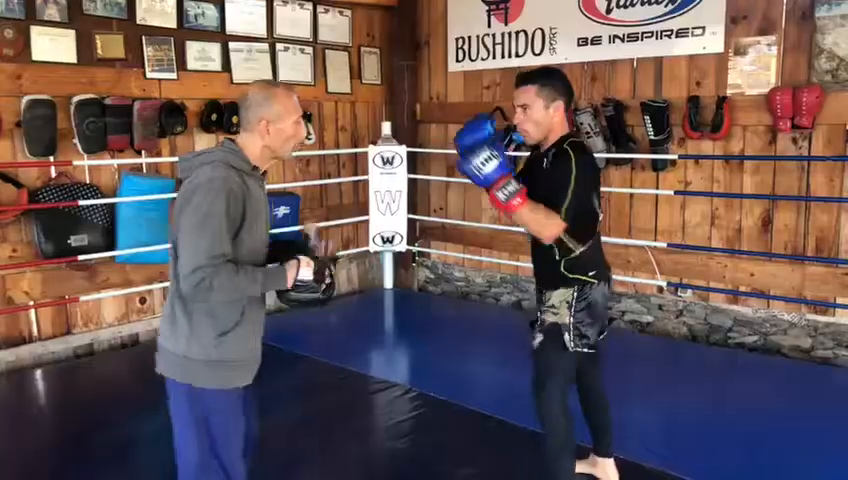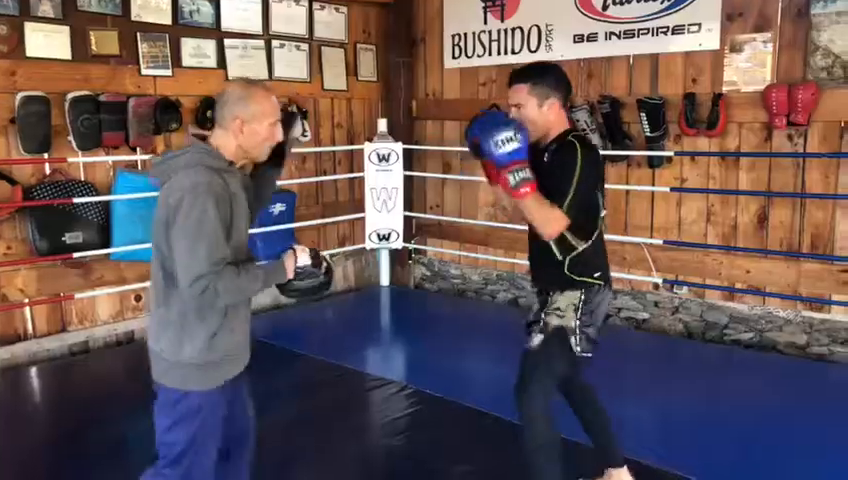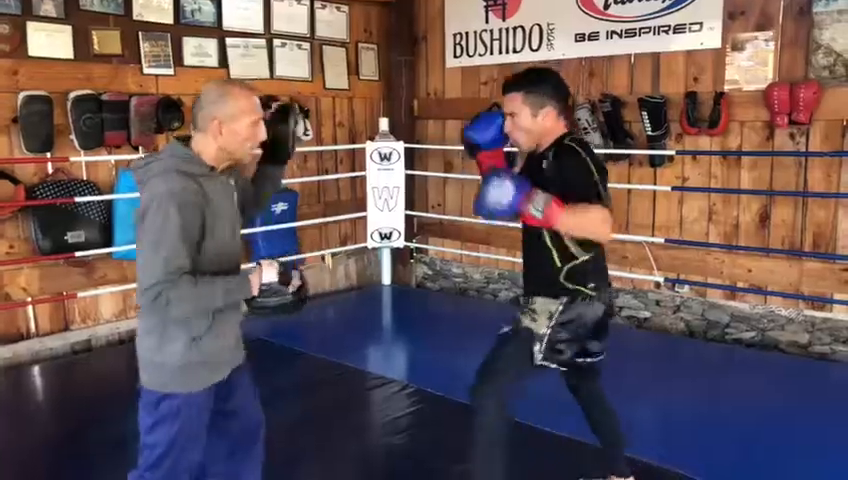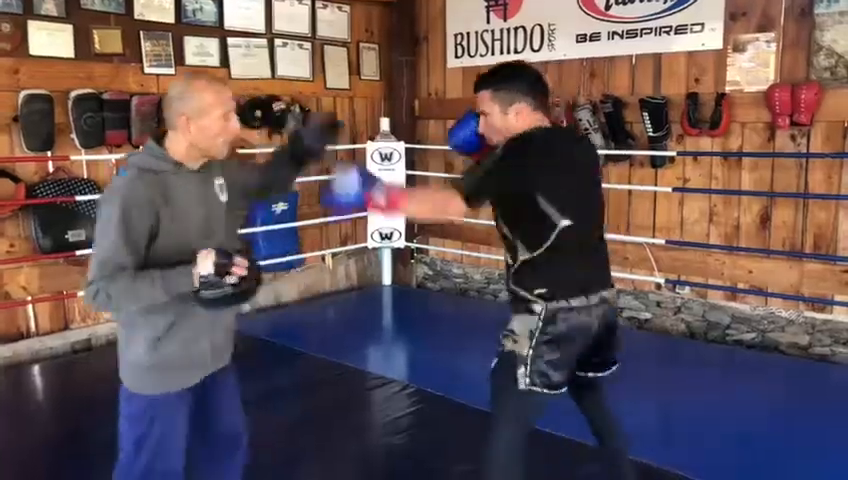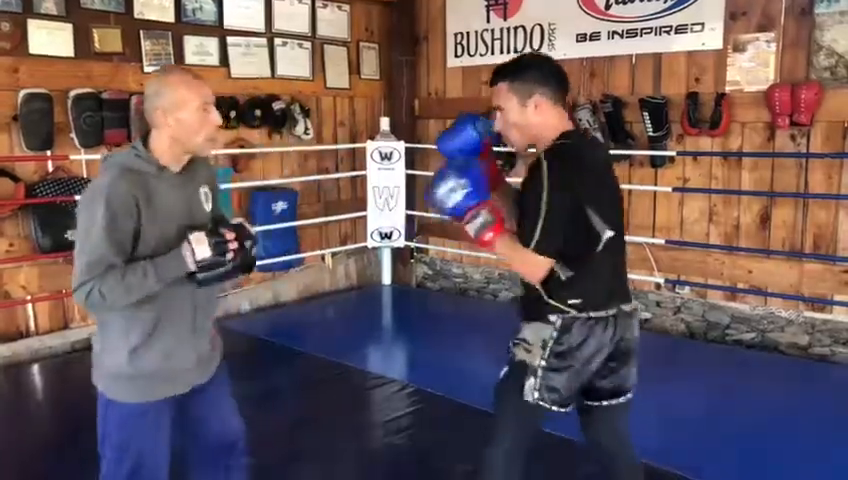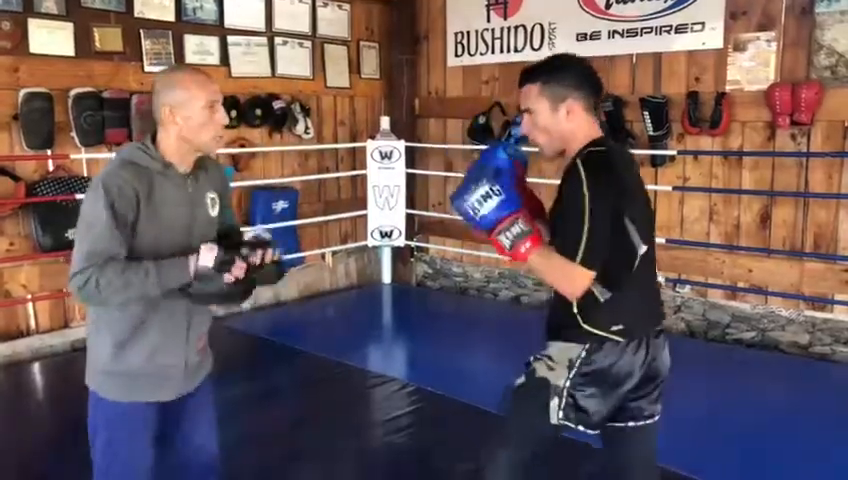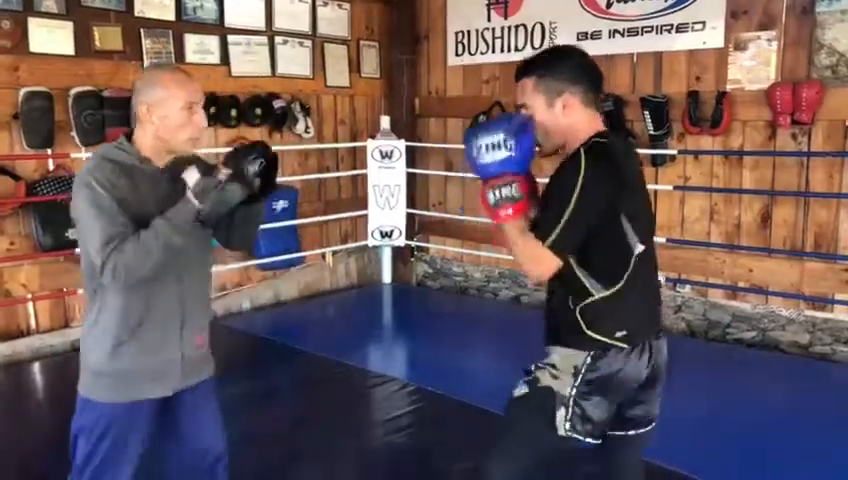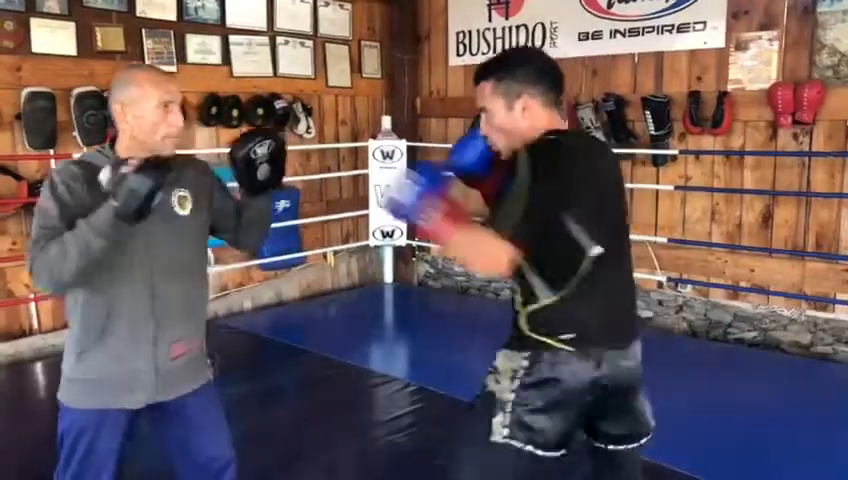
dt=0.2s
person 1, frame 1
left shoulder: (573, 158)
right shoulder: (542, 155)
left elbow: (549, 230)
right elbow: (522, 201)
left wrist: (500, 181)
right wrist: (483, 162)
left hip: (573, 290)
right hip: (581, 287)
left knee: (549, 389)
right knee: (586, 372)
person 1, frame 2
left shoulder: (577, 153)
right shoulder: (546, 150)
left elbow: (551, 225)
right elbow: (514, 201)
left wrist: (514, 168)
right wrist: (492, 159)
left hip: (575, 292)
right hip: (564, 289)
left knee: (532, 392)
right knee: (568, 381)
person 1, frame 3
left shoulder: (575, 158)
right shoulder: (541, 157)
left elbow: (599, 225)
right elbow: (506, 194)
left wrist: (532, 204)
right wrist: (489, 158)
left hip: (562, 302)
right hip: (582, 298)
left knee: (488, 391)
right knee: (585, 384)
person 1, frame 4
left shoulder: (518, 154)
right shoulder: (578, 146)
left elbow: (452, 205)
left wrist: (380, 196)
right wrist: (486, 160)
left hip: (548, 309)
right hip: (598, 301)
left knee: (509, 426)
right knee: (589, 394)
person 1, frame 5
left shoulder: (554, 166)
right shoulder: (588, 152)
left elbow: (534, 265)
left wrist: (477, 215)
right wrist: (481, 175)
left hip: (565, 328)
right hip: (614, 320)
left knee: (506, 444)
right knee: (611, 443)
person 1, frame 6
left shoulder: (587, 175)
right shoulder: (615, 161)
left elbow: (574, 281)
left wrist: (509, 228)
right wrist: (519, 198)
left hip: (590, 352)
right hip: (643, 346)
person 1, frame 7
left shoulder: (587, 166)
right shoulder: (617, 154)
left elbow: (539, 265)
right elbow: (555, 230)
left wrist: (503, 187)
right wrist: (519, 180)
left hip: (591, 356)
right hip: (640, 349)
person 1, frame 8
left shoulder: (537, 160)
right shoulder: (597, 156)
left elbow: (491, 257)
left wrist: (429, 211)
right wrist: (490, 188)
left hip: (549, 360)
right hip: (617, 352)
person 2, frame 1
left shoulder: (246, 176)
right shoulder: (217, 184)
right elbow: (200, 278)
left wrist: (288, 256)
right wrist: (281, 276)
left hip: (227, 350)
right hip: (204, 356)
person 2, frame 2
left shoulder: (225, 172)
right shoulder: (198, 186)
right elbow: (203, 285)
left wrist: (270, 168)
right wrist: (280, 270)
left hip: (218, 347)
right hip: (193, 356)
left knee: (233, 438)
person 2, frame 3
left shoulder: (218, 172)
right shoulder: (173, 193)
left elbow: (247, 207)
right elbow: (162, 295)
left wrist: (272, 164)
right wrist: (248, 283)
left hip: (219, 349)
right hip: (179, 359)
left knee: (242, 434)
person 2, frame 4
left shoulder: (217, 168)
right shoulder: (134, 190)
left elbow: (265, 178)
right elbow: (103, 289)
left wrist: (301, 148)
right wrist: (189, 276)
left hip: (212, 348)
right hip: (160, 361)
left knee: (226, 441)
person 2, frame 5
left shoulder: (201, 172)
right shoulder: (116, 189)
right elbow: (92, 290)
left wrist: (237, 242)
right wrist: (182, 259)
left hip: (198, 354)
right hip: (137, 370)
left knee: (224, 445)
person 2, frame 6
left shoulder: (212, 175)
right shoulder: (119, 183)
right elbow: (88, 281)
left wrist: (247, 257)
right wrist: (186, 268)
left hip: (190, 360)
right hip: (129, 369)
person 2, frame 7
left shoulder: (197, 172)
right shoulder: (101, 178)
left elbow: (236, 239)
right elbow: (122, 268)
left wrist: (251, 193)
right wrist: (195, 205)
left hip: (188, 358)
right hip: (122, 367)
person 2, frame 8
left shoulder: (193, 175)
right shoulder: (71, 181)
left elbow: (250, 236)
right elbow: (48, 273)
left wrist: (262, 186)
right wrist: (118, 208)
left hip: (180, 366)
right hip: (101, 373)
